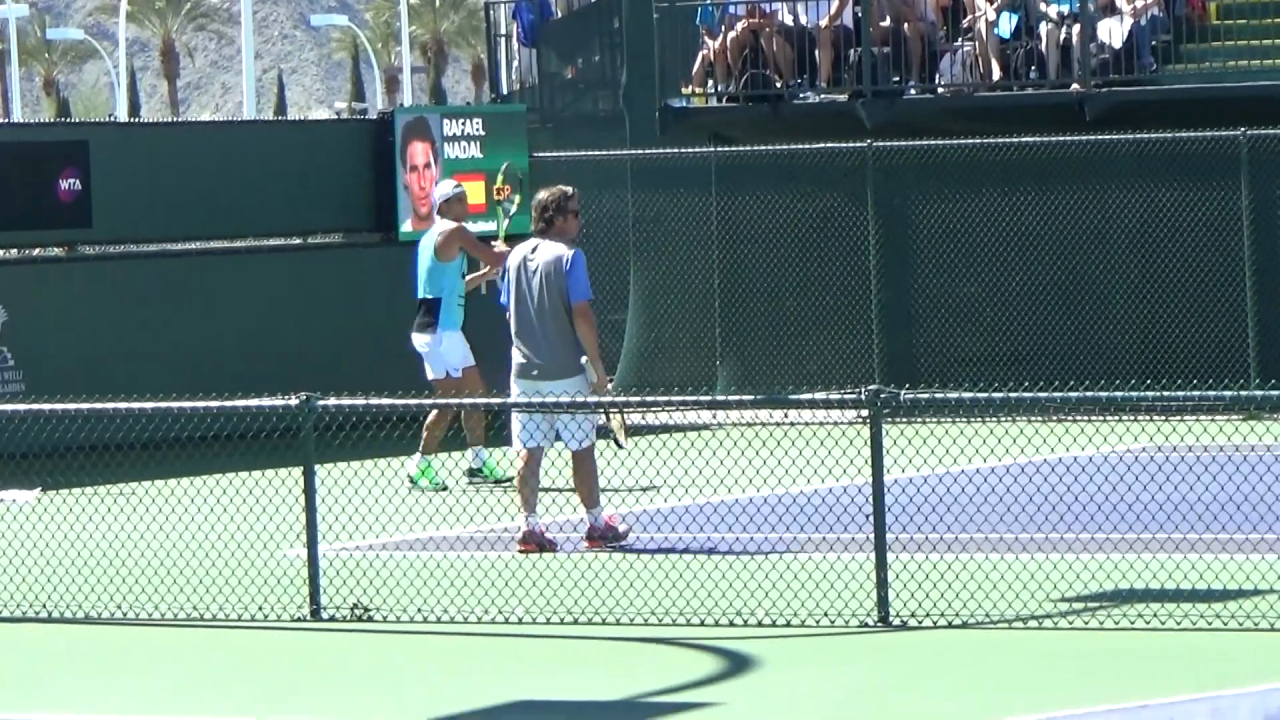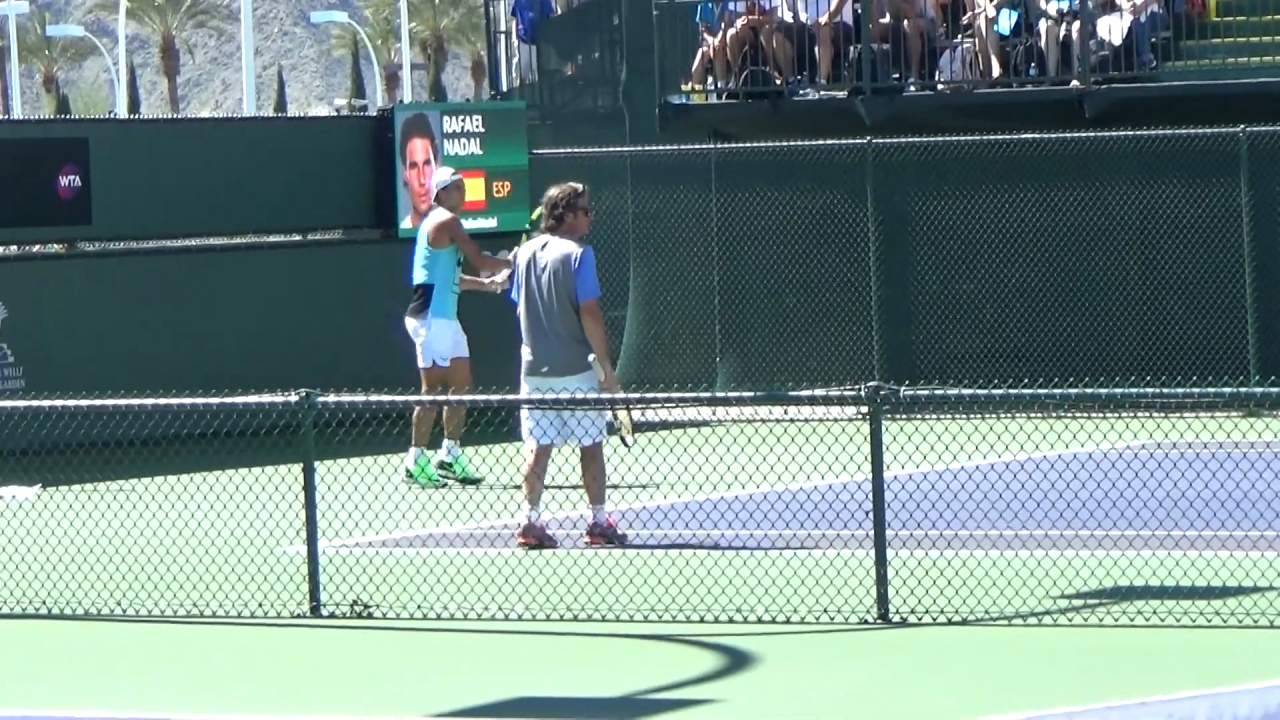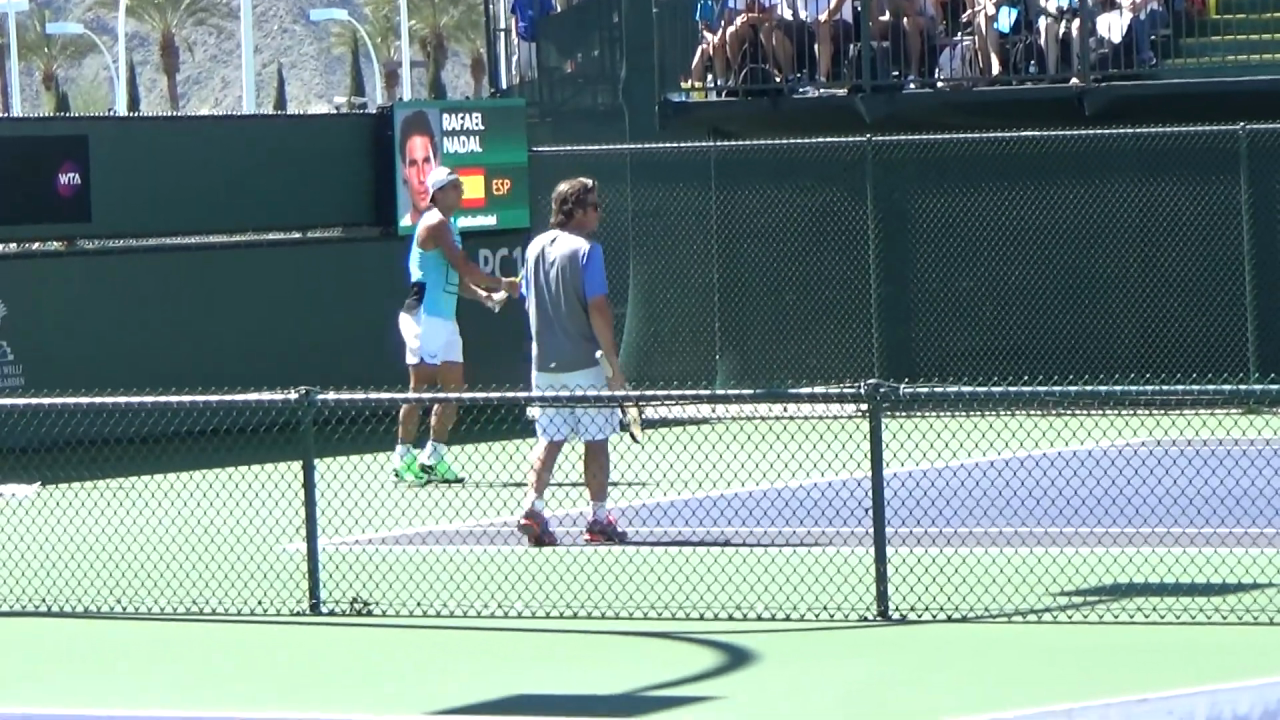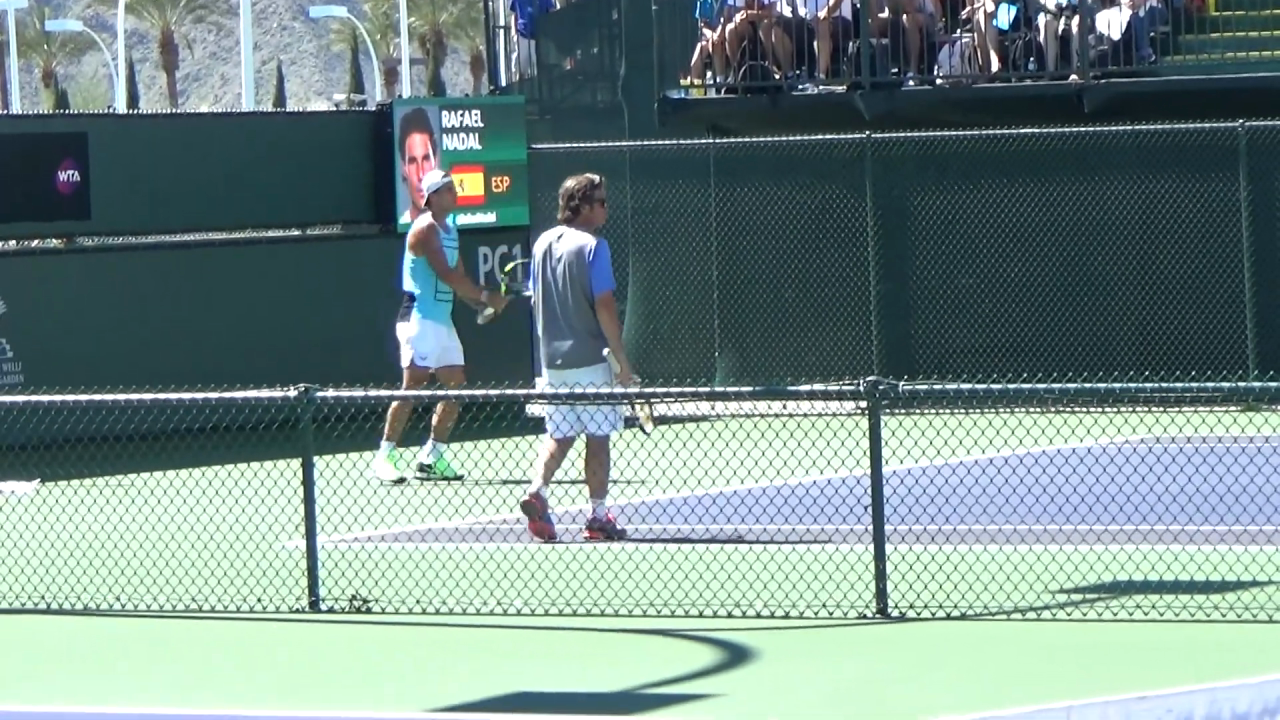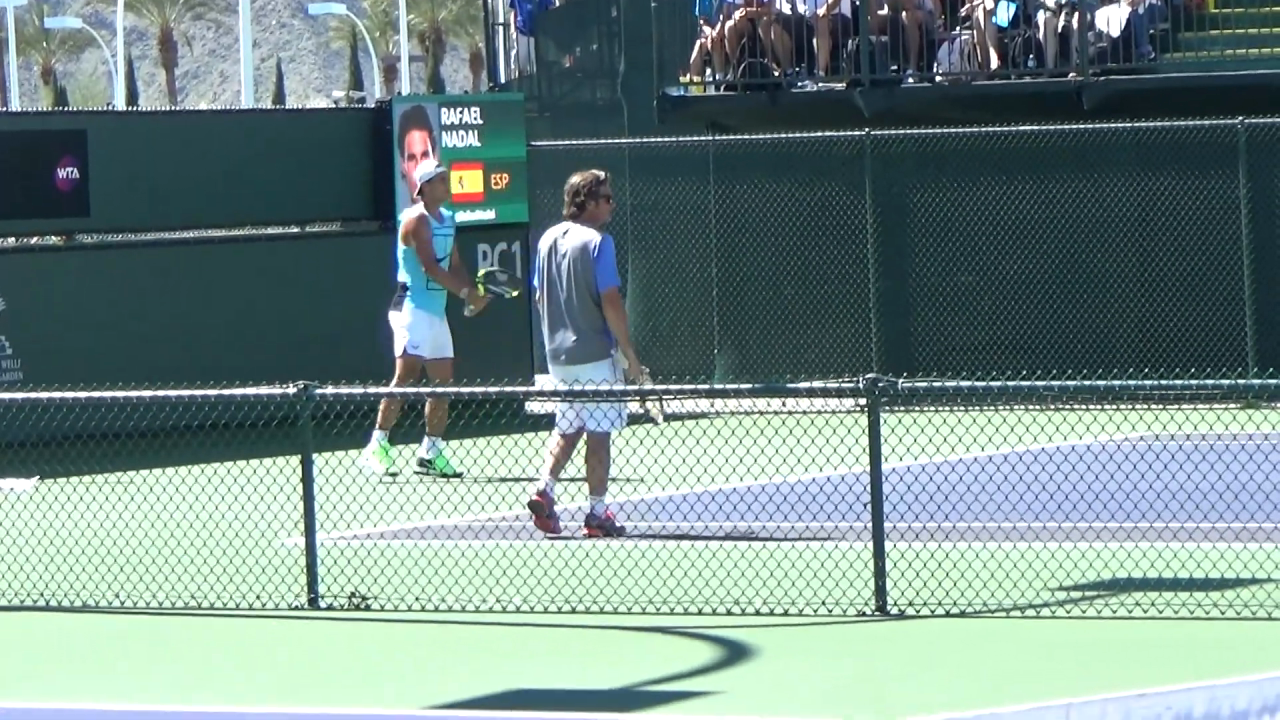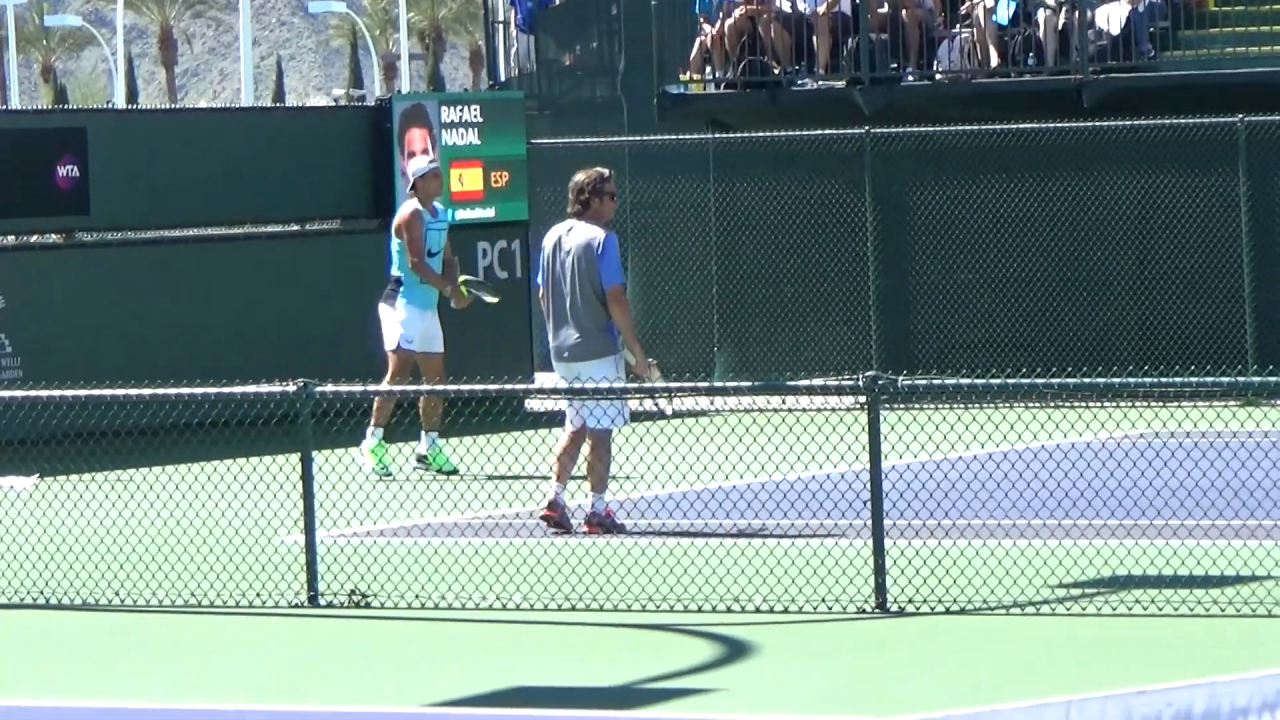
dt=0.1s
person 1, frame 1
left shoulder: (515, 256)
right shoulder: (569, 256)
right elbow: (582, 316)
right wrist: (598, 367)
left hip: (524, 372)
right hip: (567, 372)
left knee: (529, 451)
right knee: (582, 450)
left ankle: (530, 528)
right ankle: (596, 525)
person 1, frame 2
left shoulder: (525, 252)
right shoulder: (578, 254)
right elbow: (590, 314)
right wrist: (607, 365)
left hip: (534, 368)
right hip: (576, 369)
left knee: (538, 446)
right knee: (590, 445)
left ankle: (531, 522)
right ankle: (599, 523)
person 1, frame 3
left shoulder: (535, 247)
right shoulder: (586, 250)
right elbow: (598, 310)
right wrist: (613, 361)
left hip: (545, 364)
right hip: (585, 364)
left knee: (549, 439)
right knee: (596, 441)
left ankle: (533, 509)
right ankle: (599, 520)
person 1, frame 4
left shoulder: (543, 242)
right shoulder: (593, 246)
left elbow: (535, 300)
right elbow: (605, 306)
right wrist: (622, 358)
left hip: (553, 359)
right hip: (589, 359)
left knee: (559, 434)
right knee: (597, 437)
left ankle: (536, 492)
right ankle: (598, 518)
person 1, frame 5
left shoulder: (548, 238)
right shoulder: (598, 242)
left elbow: (539, 296)
right elbow: (611, 303)
right wrist: (629, 353)
left hip: (558, 354)
right hip: (595, 355)
left knee: (568, 428)
right knee: (598, 433)
left ankle: (543, 488)
right ankle: (597, 515)
person 1, frame 6
left shoulder: (552, 237)
right shoulder: (602, 240)
left elbow: (543, 295)
right elbow: (616, 300)
right wrist: (636, 349)
left hip: (563, 350)
right hip: (597, 351)
left knee: (575, 428)
right knee: (600, 432)
left ankle: (555, 499)
right ankle: (597, 512)
person 2, frame 1
left shoulder: (436, 236)
right shoulder: (453, 231)
right elbow: (497, 256)
left wrist: (485, 274)
right wrist: (504, 253)
left hip: (446, 329)
right hip: (438, 331)
left knee: (475, 393)
right knee: (449, 401)
left ankle: (479, 463)
right ankle: (420, 465)
person 2, frame 2
left shoulder: (446, 223)
right shoulder: (445, 221)
right elbow: (478, 257)
left wrist: (488, 283)
right wrist: (513, 264)
left hip: (447, 318)
right hip: (431, 318)
left knee: (462, 385)
right knee: (433, 390)
left ankle: (450, 457)
right ankle: (417, 461)
person 2, frame 3
left shoulder: (446, 224)
right shoulder: (436, 224)
right elbow: (463, 266)
left wrist: (487, 296)
right wrist: (501, 283)
left hip: (444, 319)
right hip: (425, 316)
left knee: (453, 389)
right knee: (421, 387)
left ankle: (432, 459)
right ankle: (403, 458)
person 2, frame 4
left shoulder: (449, 228)
right shoulder: (425, 229)
left elbow: (459, 277)
right elbow: (445, 275)
left wrist: (484, 301)
right wrist: (484, 295)
left hip: (443, 322)
right hip: (420, 321)
left knee: (456, 389)
right knee: (411, 388)
left ankle: (431, 458)
right ankle: (385, 456)
person 2, frame 5
left shoulder: (447, 218)
right shoulder: (417, 218)
left elbow: (455, 265)
right elbow: (430, 268)
left wrist: (469, 292)
right wrist: (465, 291)
left hip: (437, 313)
right hip: (413, 310)
left knee: (444, 384)
right knee: (405, 377)
left ankle: (430, 454)
right ankle: (377, 446)
person 2, frame 6
left shoulder: (441, 213)
right shoulder: (411, 214)
left elbow: (447, 259)
right elbow: (416, 263)
left wrist: (456, 288)
right wrist: (448, 288)
left hip: (427, 307)
right hip: (403, 304)
left knee: (435, 378)
right knee: (398, 374)
left ankle: (428, 450)
right ankle: (373, 443)
